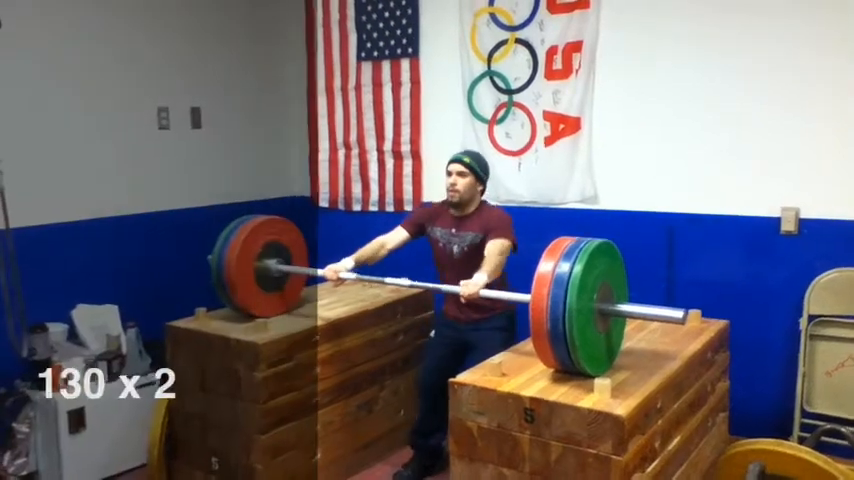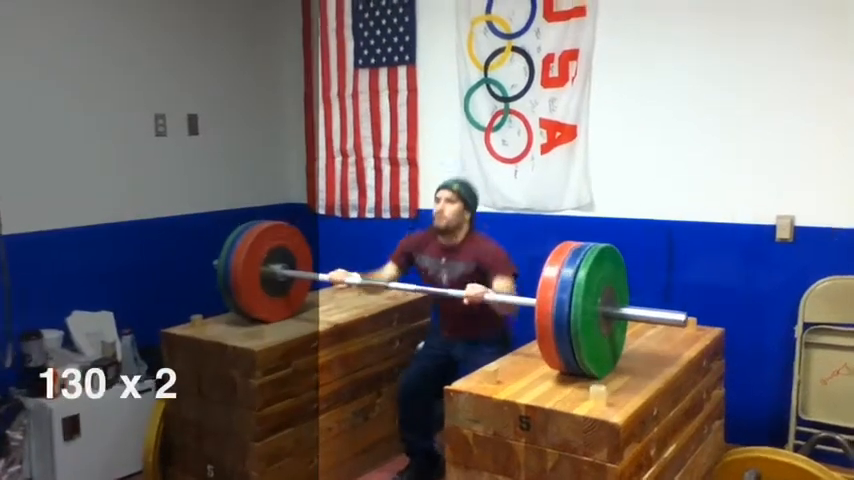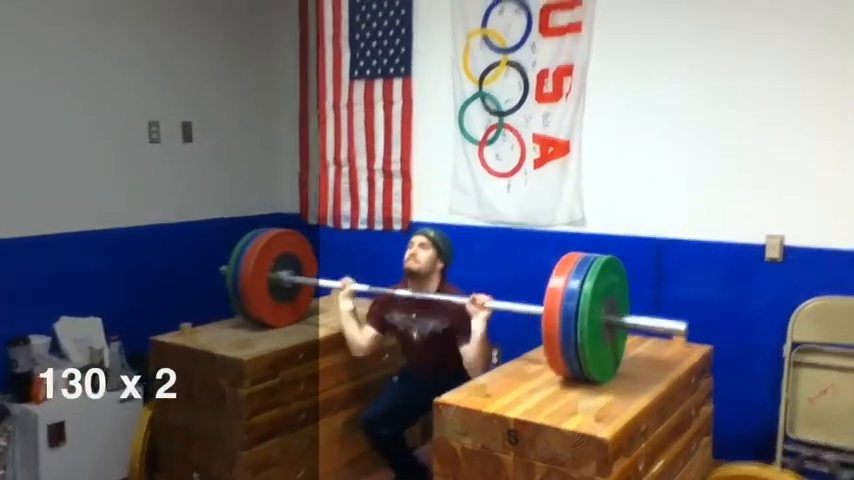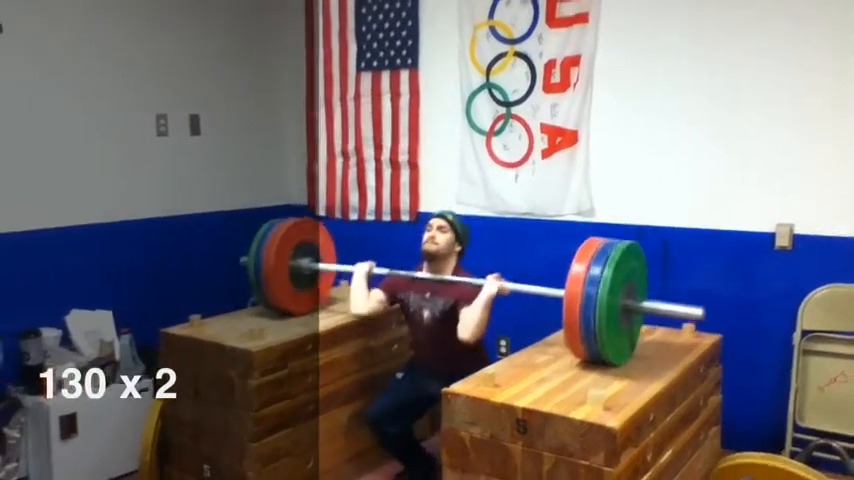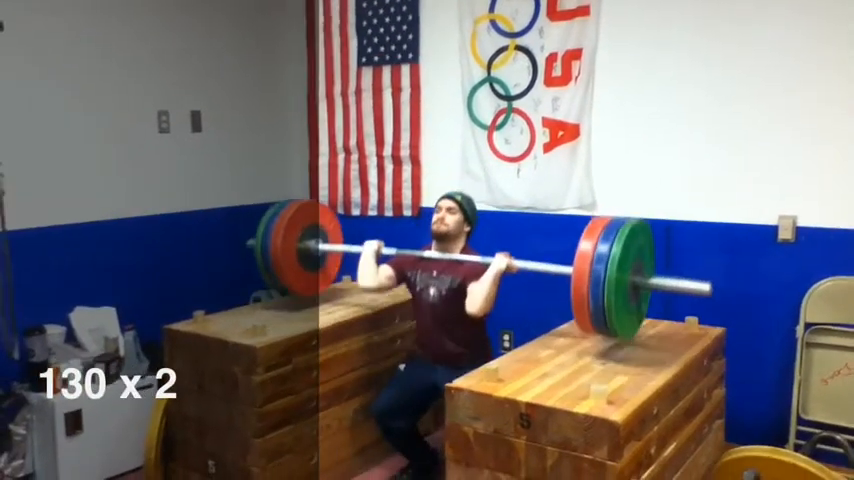
dt=0.2s
person 1, frame 1
left shoulder: (495, 219)
right shoulder: (430, 214)
left elbow: (496, 255)
right elbow: (387, 242)
left wrist: (480, 280)
right wrist: (349, 262)
left hip: (492, 322)
right hip: (452, 318)
right knee: (431, 385)
right ankle: (427, 453)
person 1, frame 2
left shoulder: (486, 251)
right shoulder: (418, 243)
left elbow: (508, 303)
right elbow: (384, 277)
left wrist: (485, 295)
right wrist: (352, 277)
left hip: (484, 343)
right hip: (444, 336)
right knee: (410, 391)
person 1, frame 3
left shoulder: (457, 305)
right shoulder: (389, 300)
left elbow: (477, 372)
right elbow: (360, 347)
left wrist: (480, 320)
right wrist: (346, 302)
left hip: (457, 384)
right hip: (416, 378)
right knee: (375, 421)
person 1, frame 4
left shoulder: (467, 288)
right shoulder: (403, 282)
left elbow: (468, 335)
right elbow: (360, 308)
left wrist: (488, 293)
right wrist: (361, 273)
left hip: (465, 376)
right hip: (423, 370)
right knee: (380, 417)
person 1, frame 5
left shoulder: (474, 267)
right shoulder: (412, 261)
left elbow: (476, 308)
right elbow: (368, 282)
left wrist: (497, 270)
right wrist: (370, 251)
left hip: (468, 364)
right hip: (425, 360)
right knee: (385, 412)
